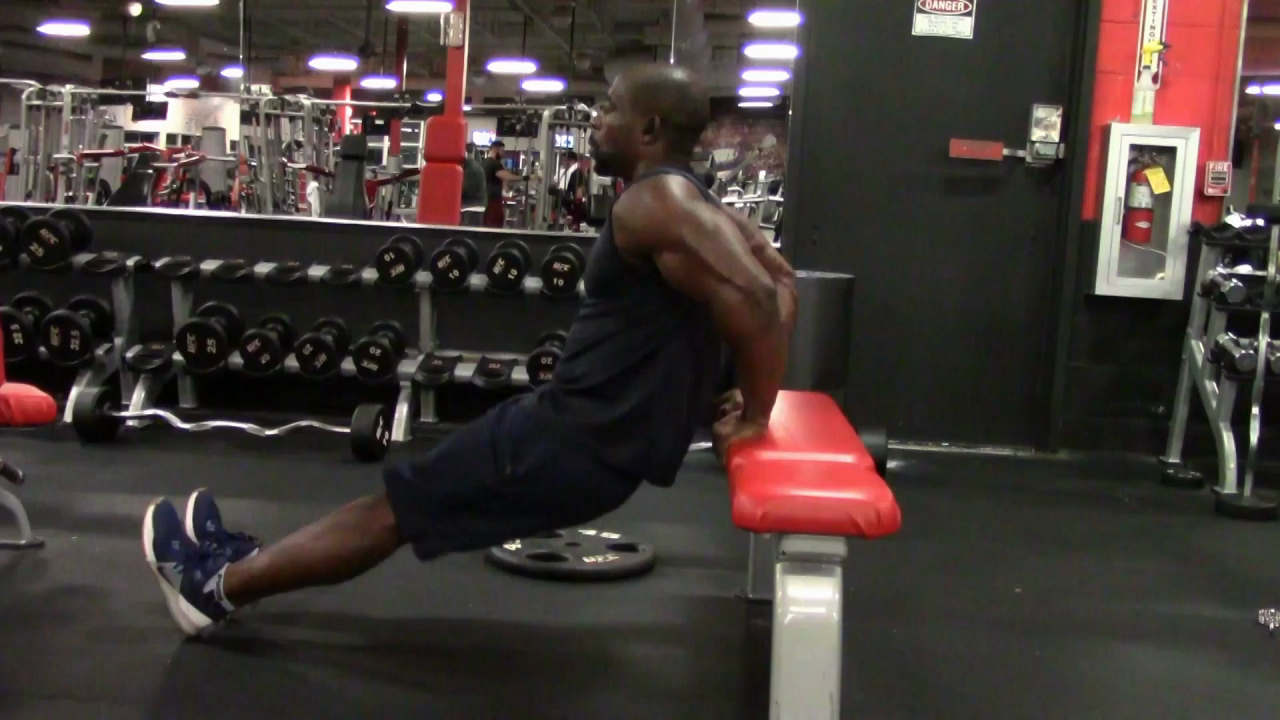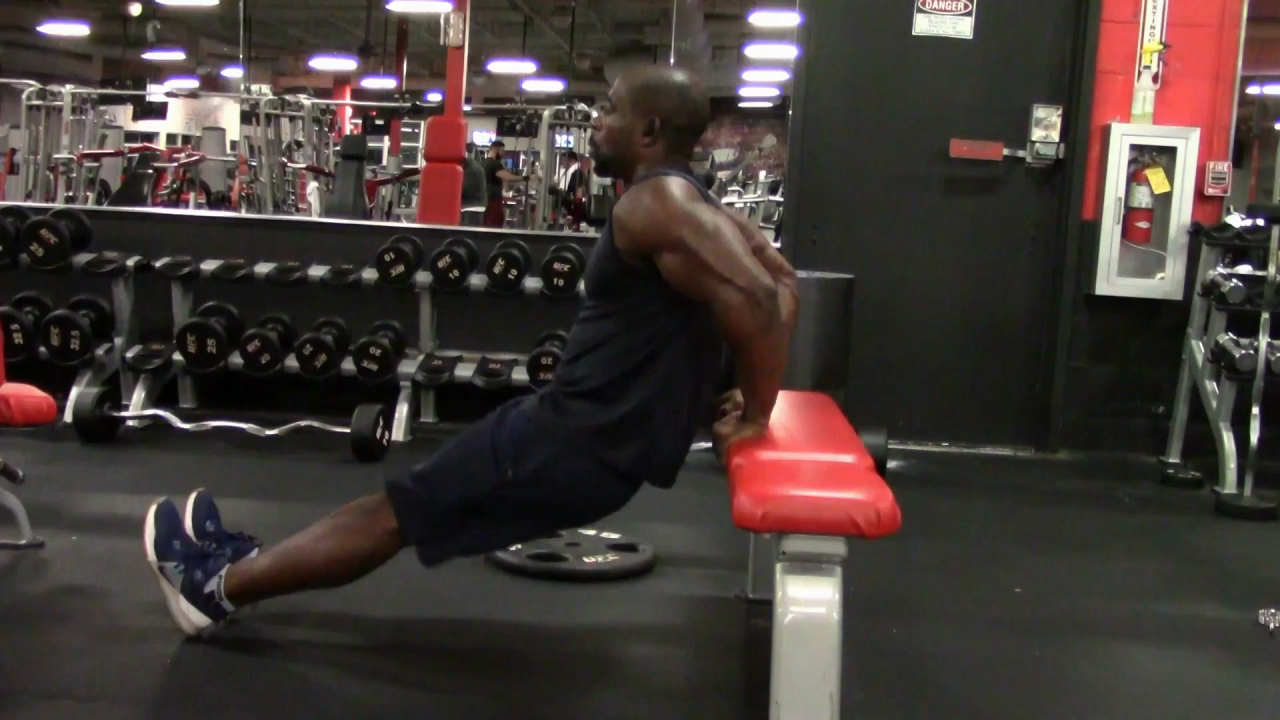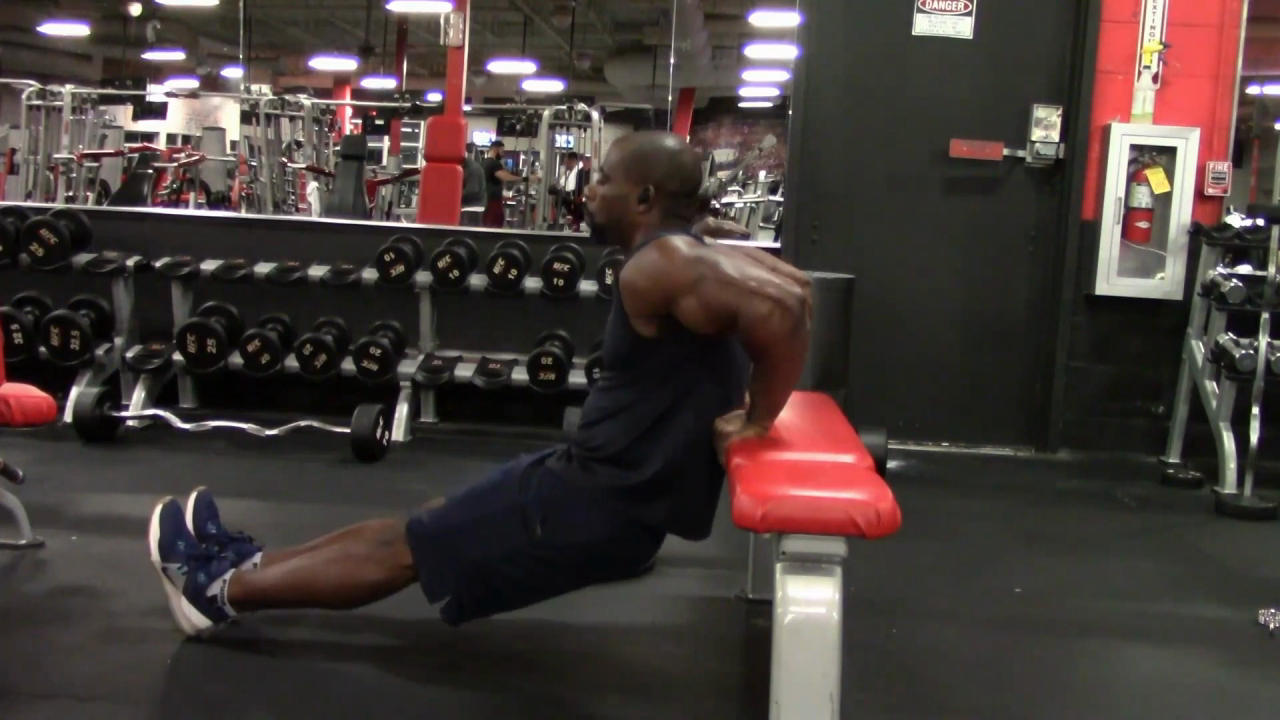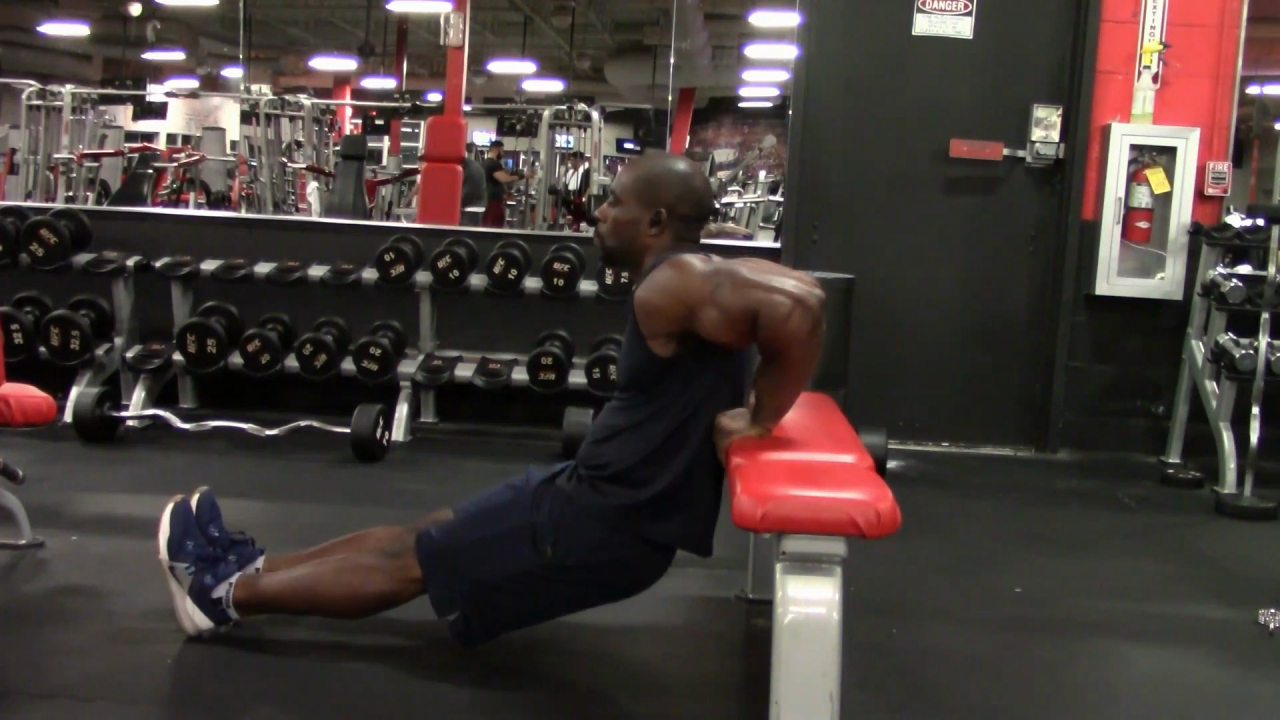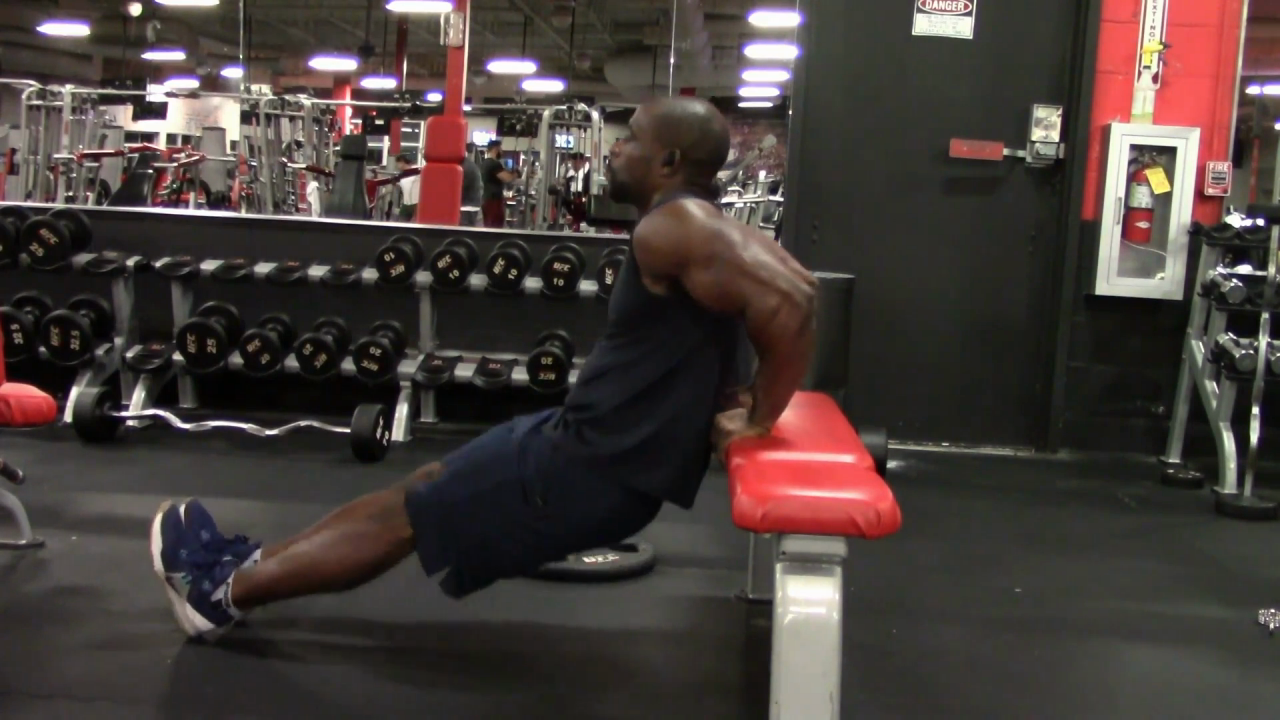
dt=0.5s
person 1, frame 1
left shoulder: (654, 203)
right shoulder: (689, 202)
left elbow: (752, 298)
right elbow: (780, 281)
left wrist: (756, 416)
right wrist: (751, 393)
left hip: (580, 441)
right hip: (593, 427)
left knee: (398, 506)
right knee: (408, 493)
left ankle: (217, 586)
right ankle: (244, 562)
person 1, frame 2
left shoulder: (654, 204)
right shoulder: (689, 204)
left elbow: (754, 299)
right elbow: (780, 281)
left wrist: (756, 416)
right wrist: (751, 393)
left hip: (585, 442)
right hip: (591, 424)
left knee: (398, 512)
right knee: (413, 493)
left ankle: (217, 586)
right ankle: (244, 558)
person 1, frame 3
left shoulder: (658, 266)
right shoulder: (692, 256)
left elbow: (780, 310)
right elbow: (797, 289)
left wrist: (759, 420)
right wrist: (754, 399)
left hip: (607, 503)
right hip: (603, 476)
left knee: (408, 550)
right knee: (428, 524)
left ankle: (221, 591)
right ankle: (251, 565)
person 1, frame 4
left shoulder: (672, 286)
right shoulder: (703, 277)
left elbow: (800, 310)
right elbow: (803, 292)
left wrist: (758, 421)
right wrist: (753, 402)
left hip: (613, 523)
right hip: (606, 489)
left knee: (412, 563)
right knee: (432, 531)
left ankle: (224, 593)
right ankle: (248, 566)
person 1, frame 5
left shoulder: (673, 228)
right shoulder: (701, 227)
left elbow: (788, 305)
right elbow: (796, 287)
left wrist: (760, 419)
right wrist: (752, 396)
left hip: (600, 471)
right hip: (590, 439)
left knee: (404, 520)
right knee: (425, 486)
left ankle: (223, 593)
right ankle: (251, 562)
